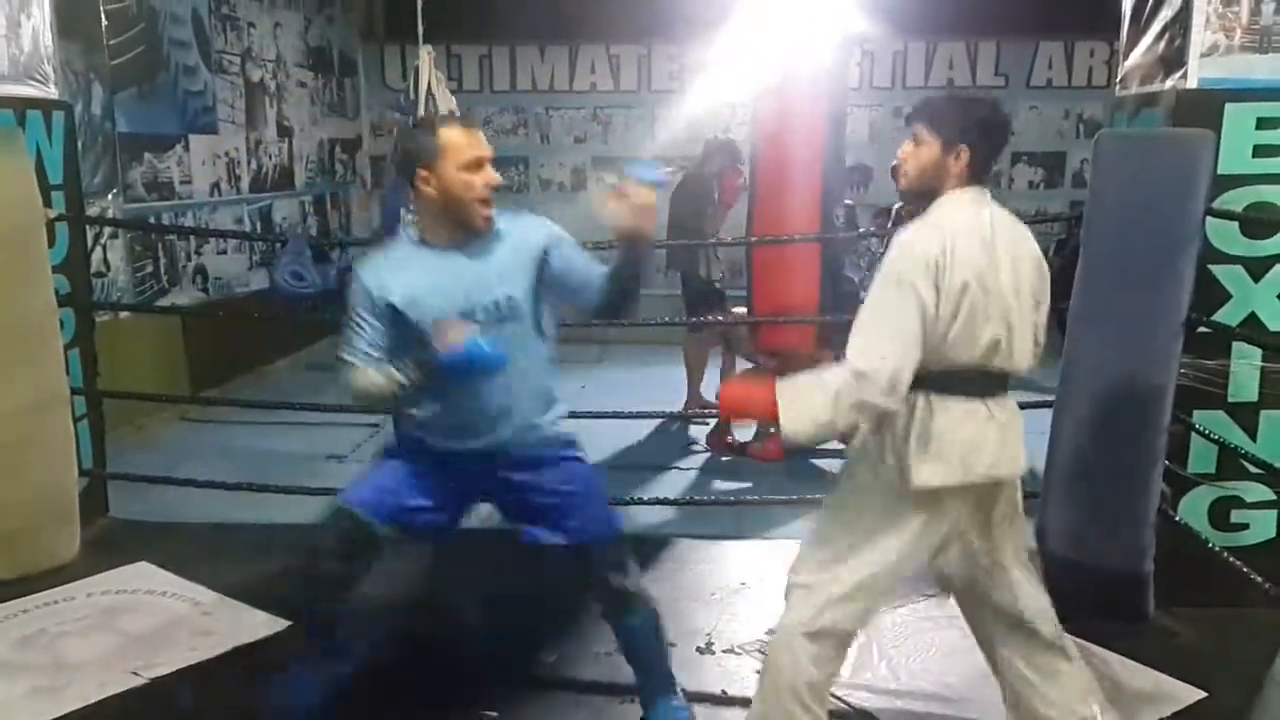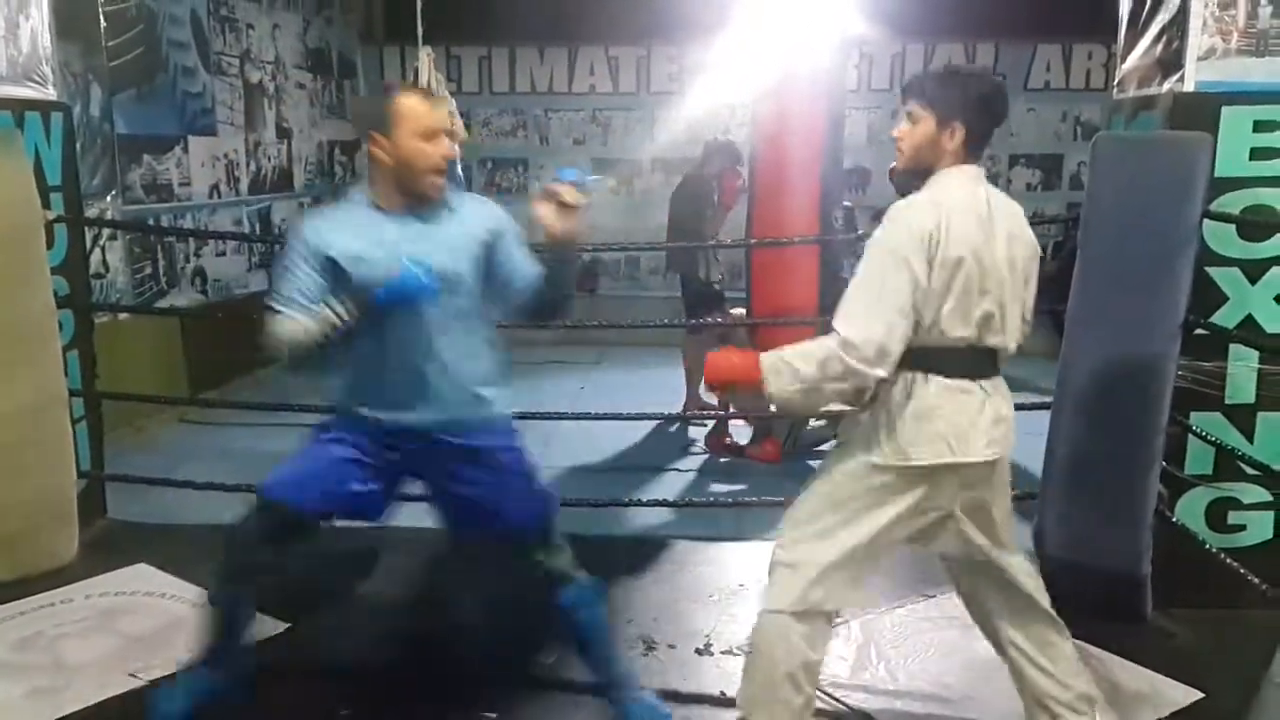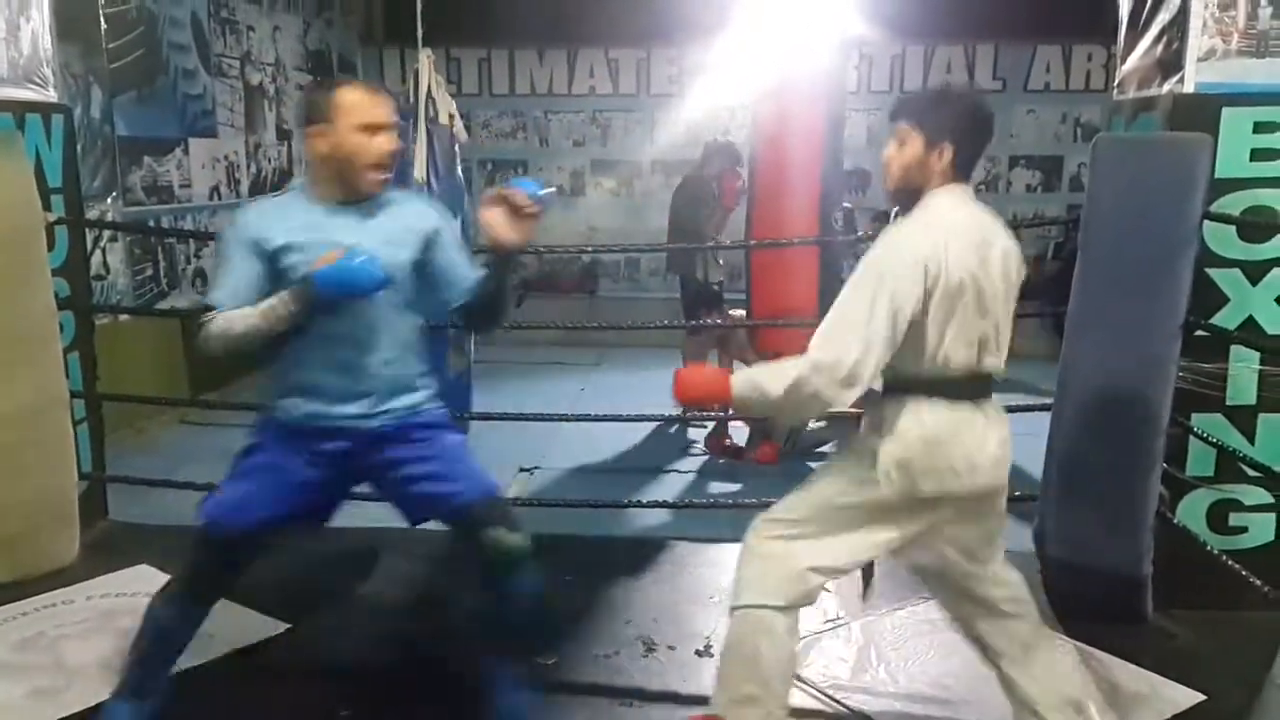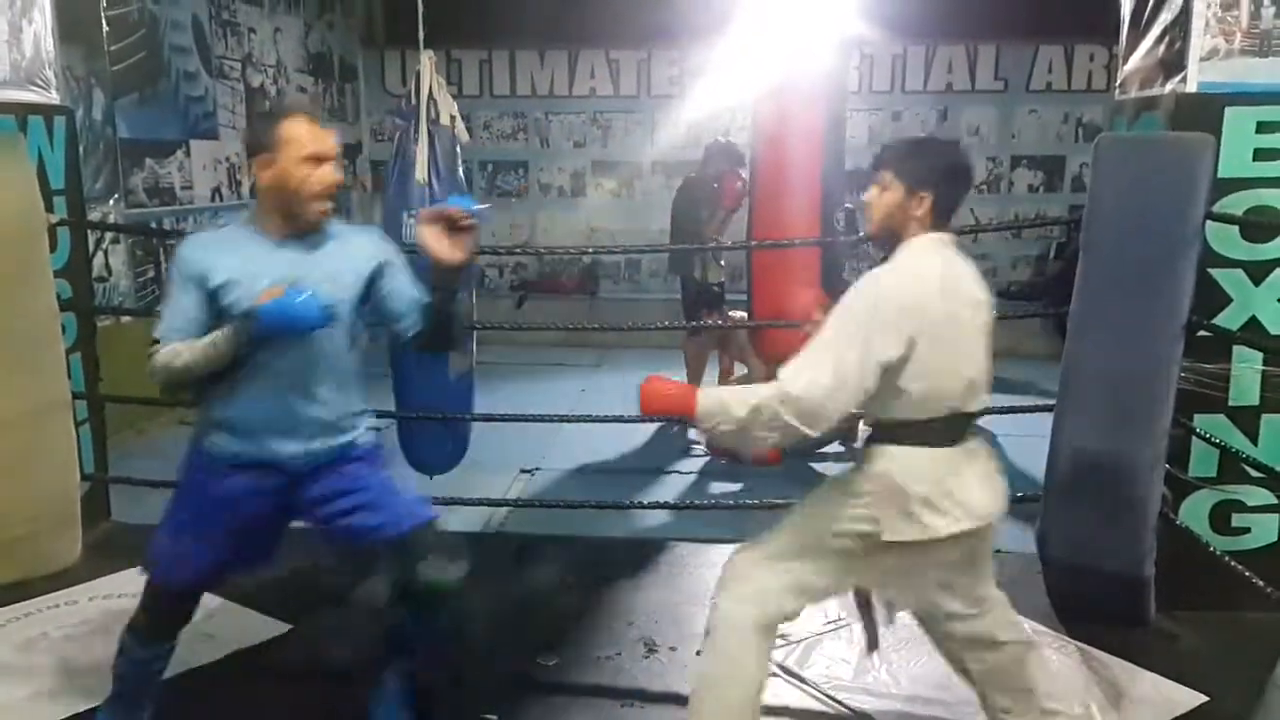
dt=0.1s
person 1, frame 1
left shoulder: (534, 236)
right shoulder: (382, 275)
left elbow: (609, 304)
right elbow: (363, 382)
left wrist: (635, 244)
right wrist: (429, 366)
left hip: (534, 445)
right hip: (436, 450)
left knee: (614, 575)
right knee: (332, 558)
right ankle: (336, 656)
person 1, frame 2
left shoulder: (481, 219)
right shoulder: (324, 231)
left elbow: (541, 307)
right elbow: (283, 337)
left wrist: (560, 245)
right wrist: (360, 305)
left hip: (471, 427)
right hip: (367, 427)
left knee: (550, 557)
right knee: (254, 541)
right ankle: (218, 666)
person 1, frame 3
left shoulder: (419, 218)
right shoulder: (263, 223)
left elbow: (479, 314)
right elbow: (219, 335)
left wrist: (505, 254)
right wrist: (302, 296)
left hip: (403, 420)
right hip: (300, 428)
left knee: (504, 547)
right knee: (207, 562)
person 1, frame 4
left shoulder: (364, 250)
right shoulder: (204, 255)
left elbow: (431, 337)
right elbow: (166, 368)
left wrist: (447, 273)
right wrist: (246, 331)
left hip: (338, 456)
right hip: (234, 463)
left knee: (437, 568)
right knee: (166, 601)
person 2, frame 1
left shoulder: (923, 241)
right shoulder: (1020, 241)
left elbow: (875, 375)
right elbow: (1027, 346)
left wrist: (773, 399)
left hip: (921, 442)
right hip: (991, 439)
left knee: (819, 596)
right knee: (1007, 602)
person 2, frame 2
left shoulder: (916, 215)
right shoulder: (1012, 220)
left elbow: (862, 347)
left wrist: (760, 369)
left hip: (910, 421)
right hip: (981, 420)
left knee: (802, 571)
right knee: (1000, 579)
person 2, frame 3
left shoulder: (911, 241)
right shoulder: (997, 237)
left elbow: (836, 368)
left wrist: (727, 387)
left hip: (917, 444)
right hip: (977, 441)
left knee: (771, 556)
right knee: (991, 595)
person 2, frame 4
left shoulder: (888, 288)
right shoulder: (966, 280)
left elbow: (805, 400)
left wrist: (694, 403)
right wrist: (828, 330)
left hip: (900, 485)
right hip: (963, 479)
left knee: (750, 586)
right knee: (973, 617)
person 3, frame 1
left shoulder: (698, 182)
right shoulder: (696, 184)
right elbow: (708, 228)
left wrist: (725, 200)
right wrist: (727, 200)
left hip: (700, 265)
right hip: (697, 265)
left knee: (701, 330)
right knee: (704, 330)
left ankle: (694, 395)
person 3, frame 2
left shoulder: (699, 183)
right shoulder: (696, 185)
right elbow: (707, 230)
left wrist: (725, 202)
right wrist: (726, 201)
left hip: (699, 266)
right hip: (696, 267)
left knee: (700, 331)
left ankle: (693, 397)
person 3, frame 3
left shoulder: (697, 187)
right shoulder: (695, 188)
right elbow: (708, 231)
left wrist: (727, 203)
right wrist: (728, 201)
left hip: (702, 267)
right hip: (697, 268)
left knee: (701, 334)
person 3, frame 4
left shoulder: (704, 188)
right shoulder: (694, 189)
right elbow: (706, 234)
left wrist: (730, 207)
right wrist: (727, 205)
left hip: (707, 270)
right hip: (698, 271)
left knee: (701, 330)
